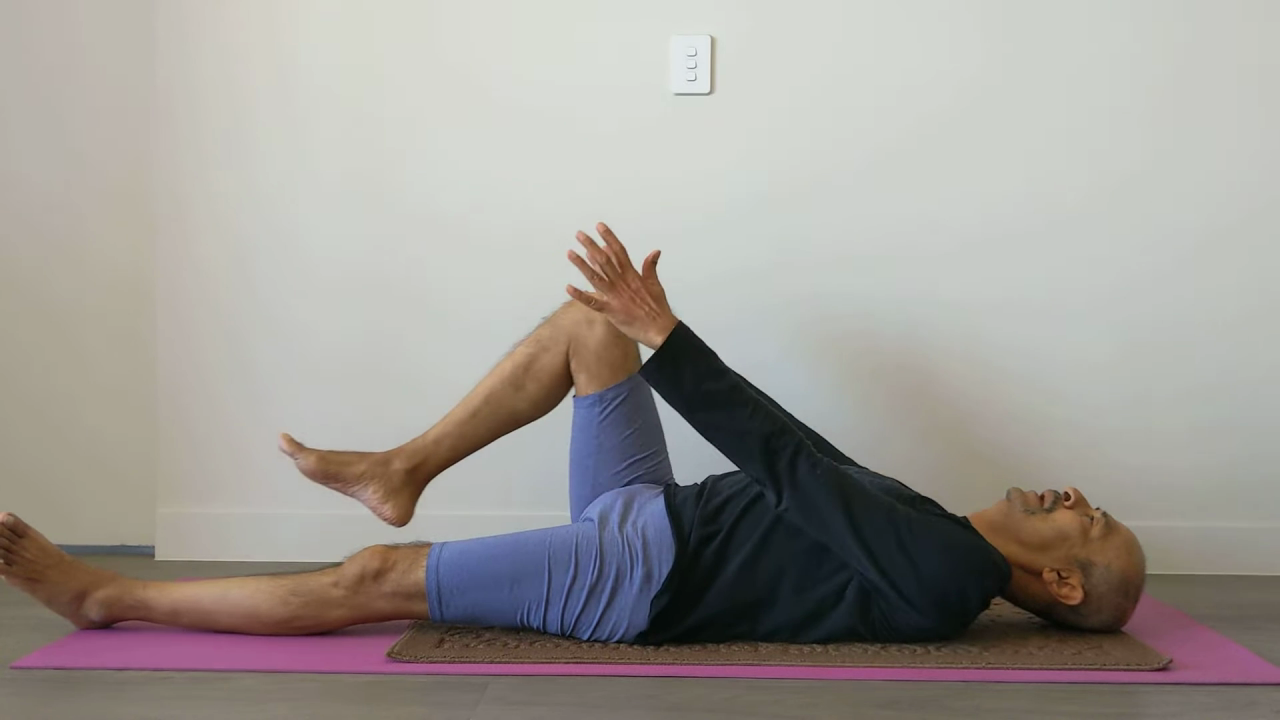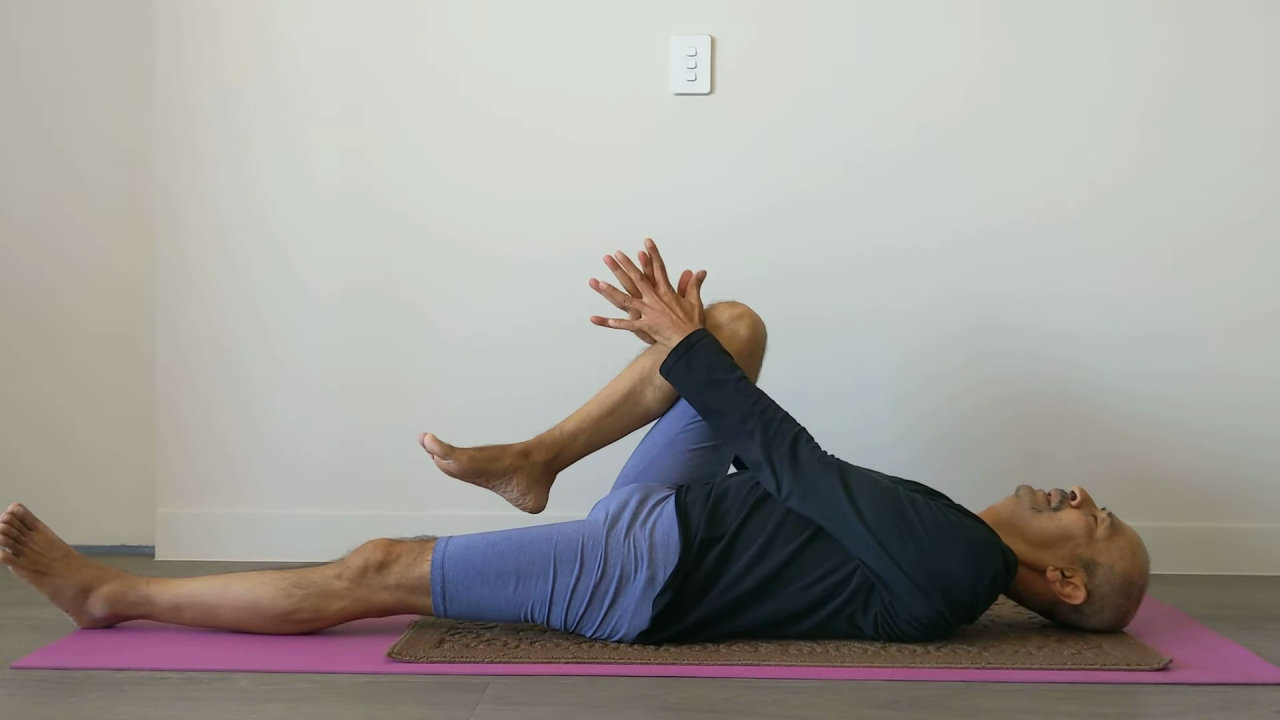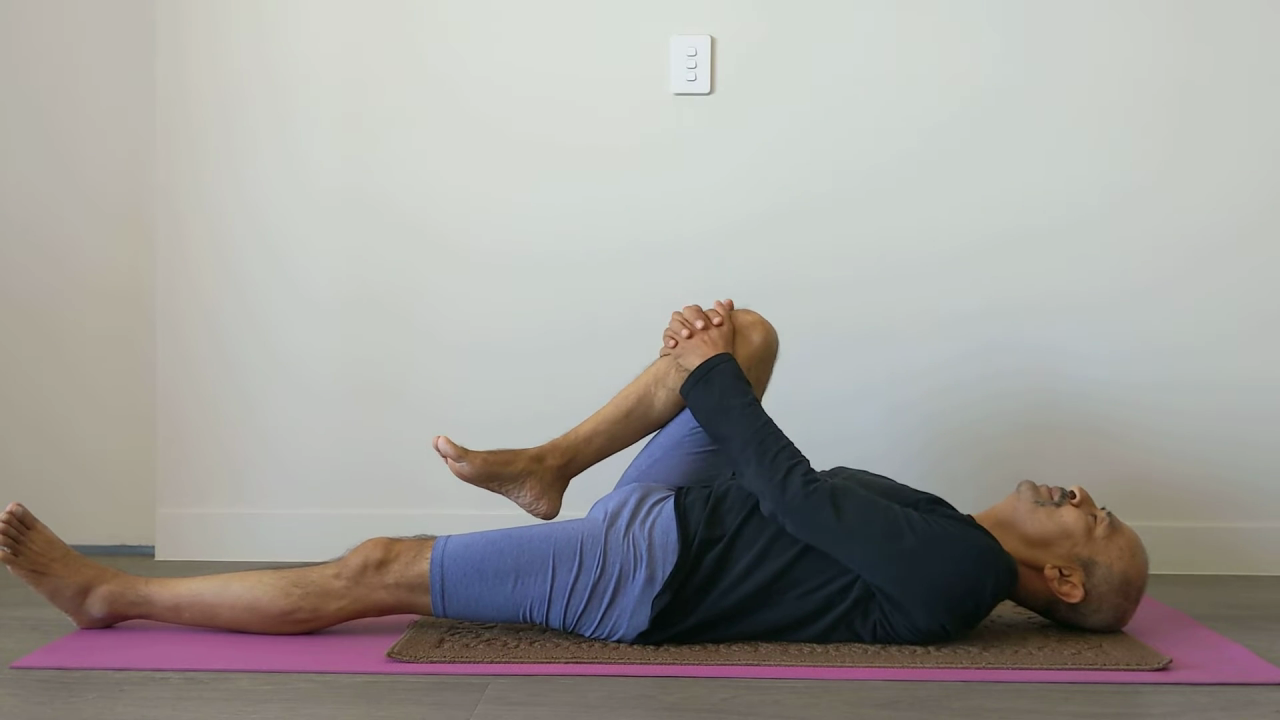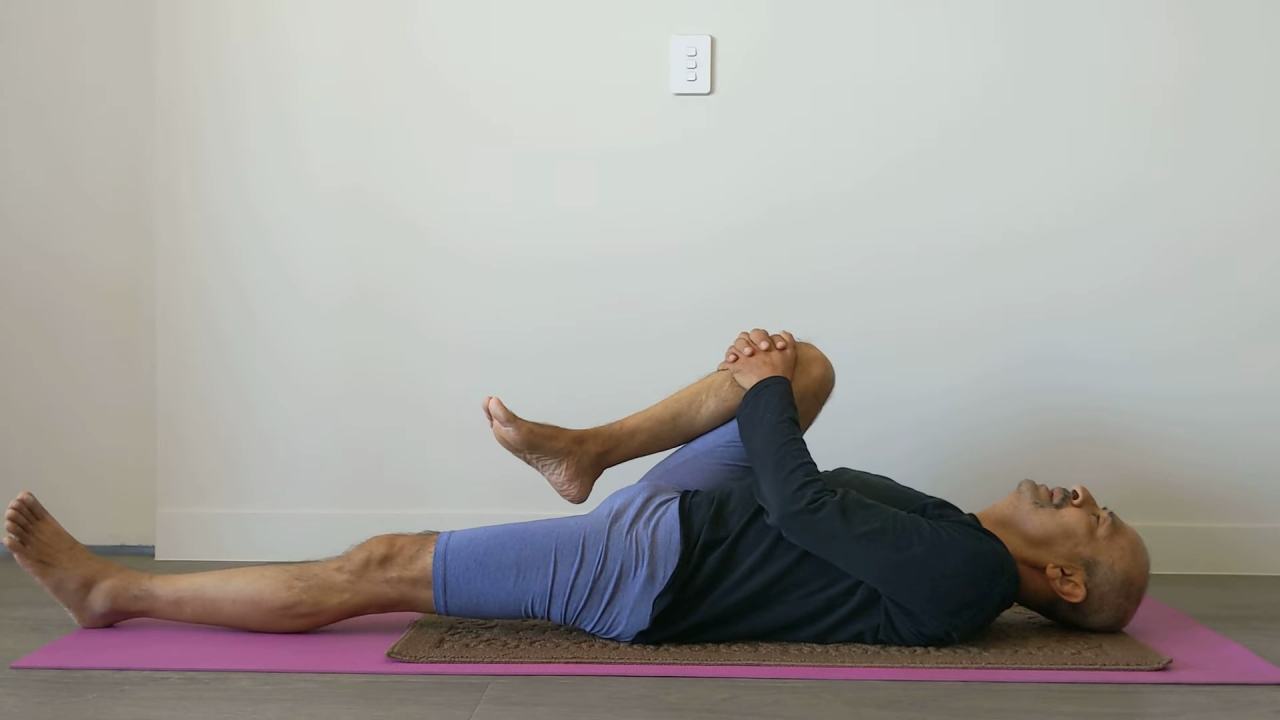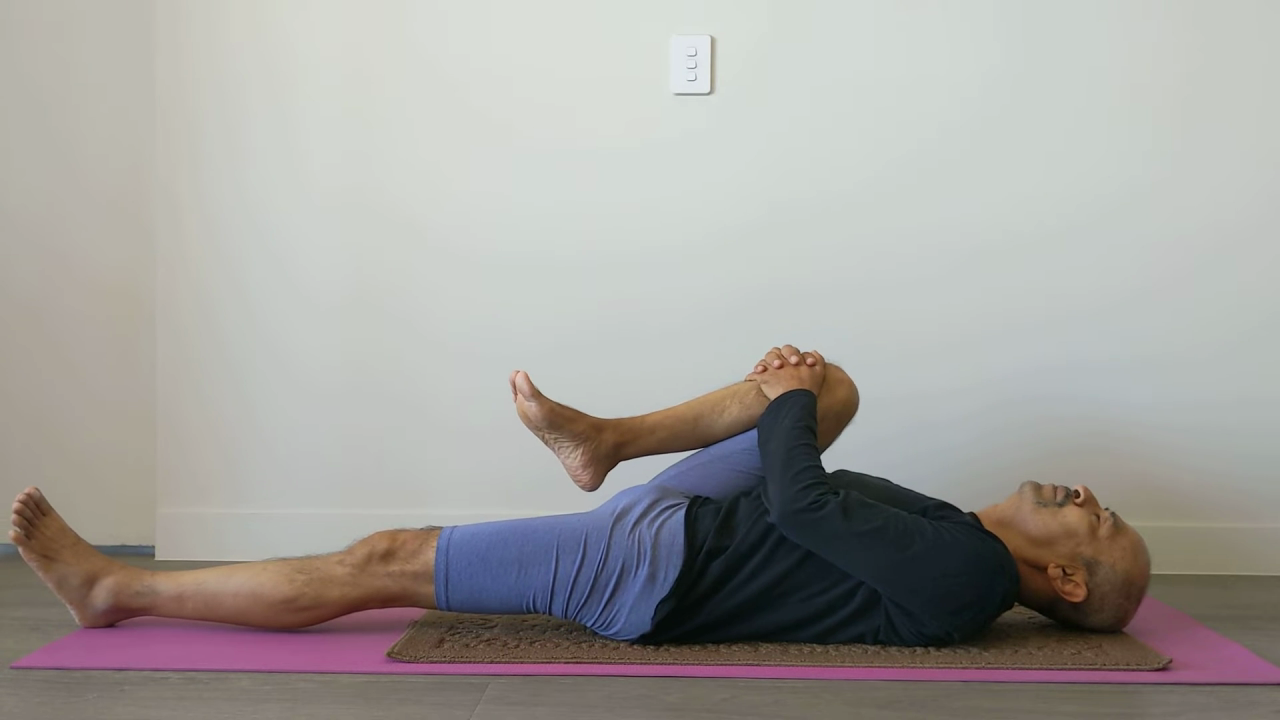
dt=0.7s
person 1, frame 1
left shoulder: (942, 574)
right shoulder: (930, 535)
left elbow: (787, 465)
right elbow: (803, 475)
left wrist: (660, 339)
right wrist: (656, 332)
left hip: (634, 578)
right hip: (650, 521)
left knee: (368, 584)
right knee: (581, 326)
left ankle: (107, 598)
right ankle: (401, 474)
person 1, frame 2
left shoulder: (954, 563)
right shoulder: (943, 544)
left elbow: (796, 469)
right elbow: (804, 484)
left wrist: (681, 346)
right wrist: (691, 339)
left hip: (640, 574)
right hip: (662, 522)
left knee: (372, 574)
right knee: (737, 329)
left ankle: (110, 592)
right ankle: (535, 461)
person 1, frame 3
left shoulder: (953, 571)
right shoulder: (944, 546)
left elbow: (790, 496)
right elbow: (810, 503)
left wrist: (703, 370)
right wrist: (717, 359)
left hip: (639, 573)
right hip: (662, 521)
left knee: (372, 572)
right knee: (747, 333)
left ankle: (110, 594)
right ankle: (547, 467)
person 1, frame 4
left shoulder: (963, 573)
right shoulder: (955, 546)
left elbow: (799, 508)
right elbow: (824, 506)
left wrist: (761, 389)
right wrist: (774, 379)
left hip: (646, 572)
right hip: (674, 521)
left knee: (377, 568)
right knee: (804, 364)
left ankle: (111, 590)
right ankle: (584, 451)
person 1, frame 5
left shoulder: (963, 575)
right shoulder: (960, 544)
left elbow: (800, 508)
left wrist: (784, 404)
right wrist: (799, 398)
left hip: (648, 569)
right hip: (676, 524)
left knee: (379, 563)
right knee: (829, 388)
left ankle: (115, 588)
right ankle: (601, 439)
